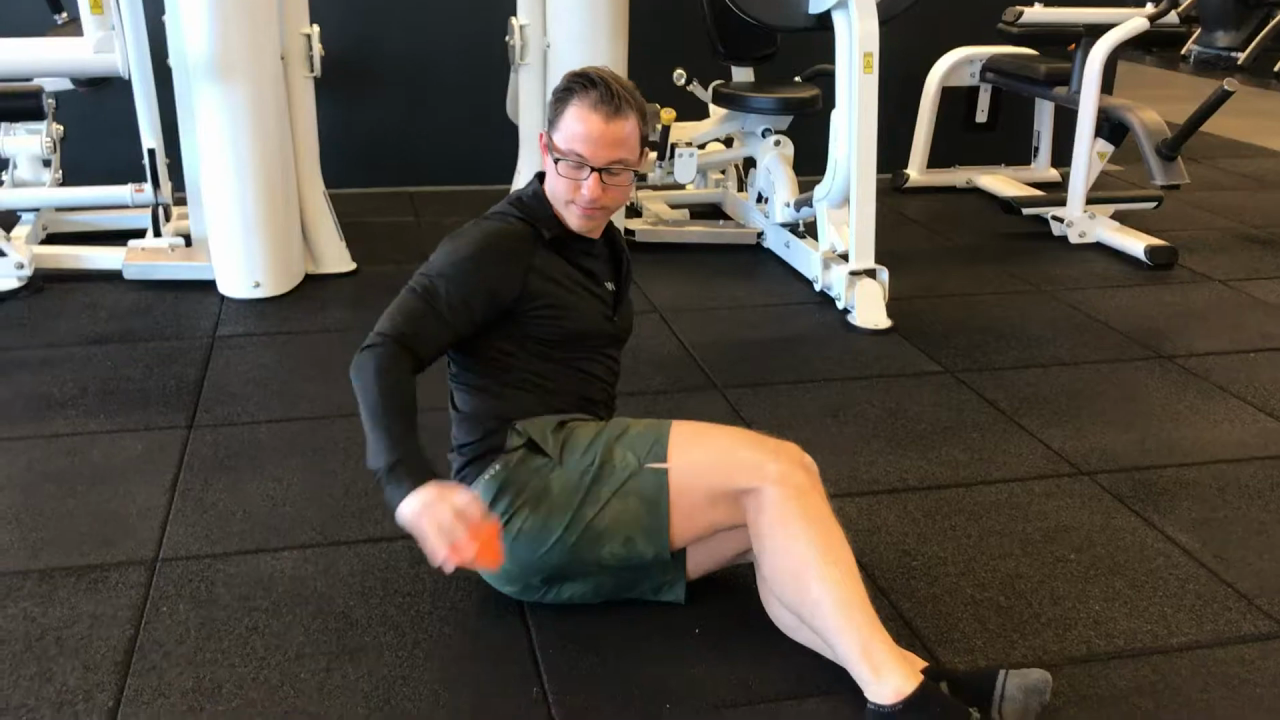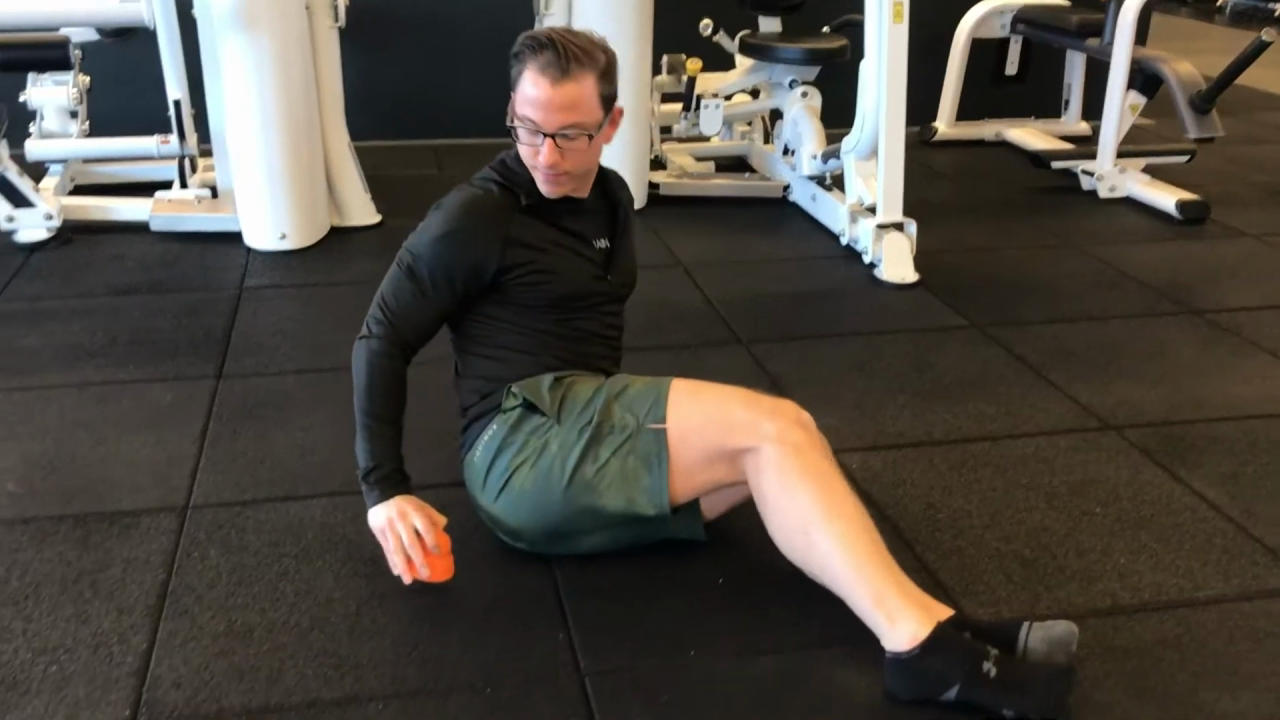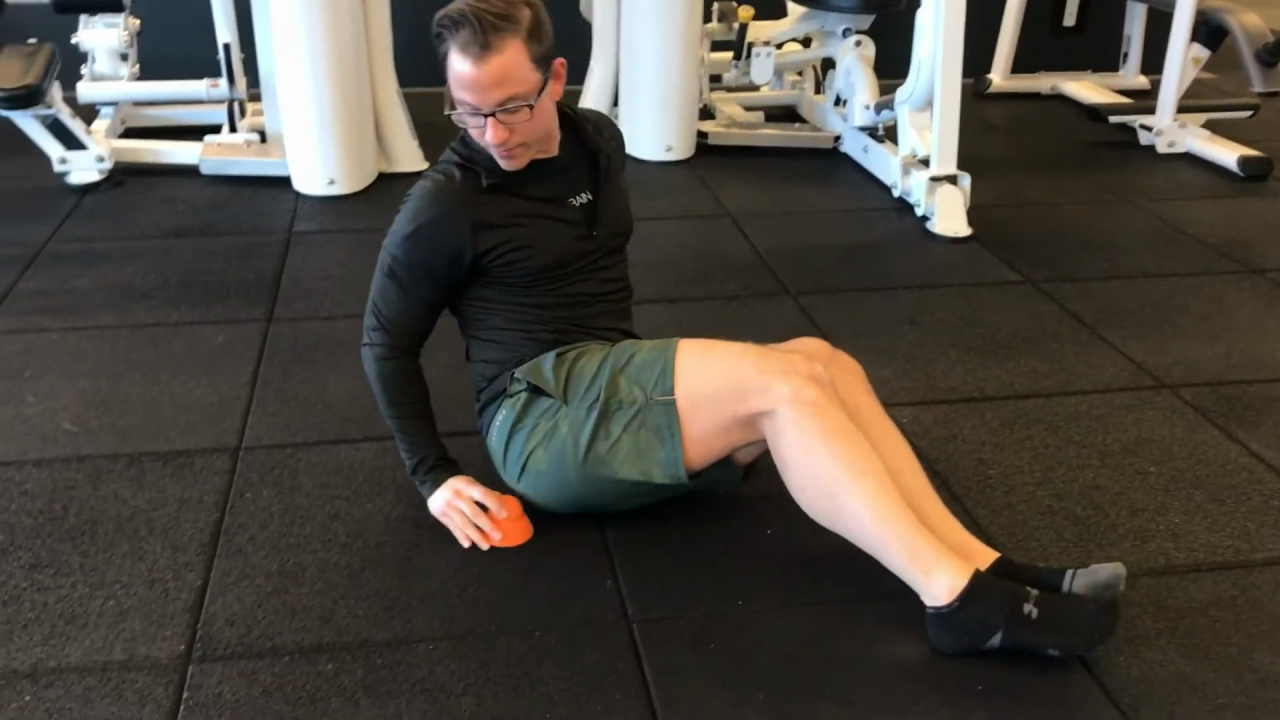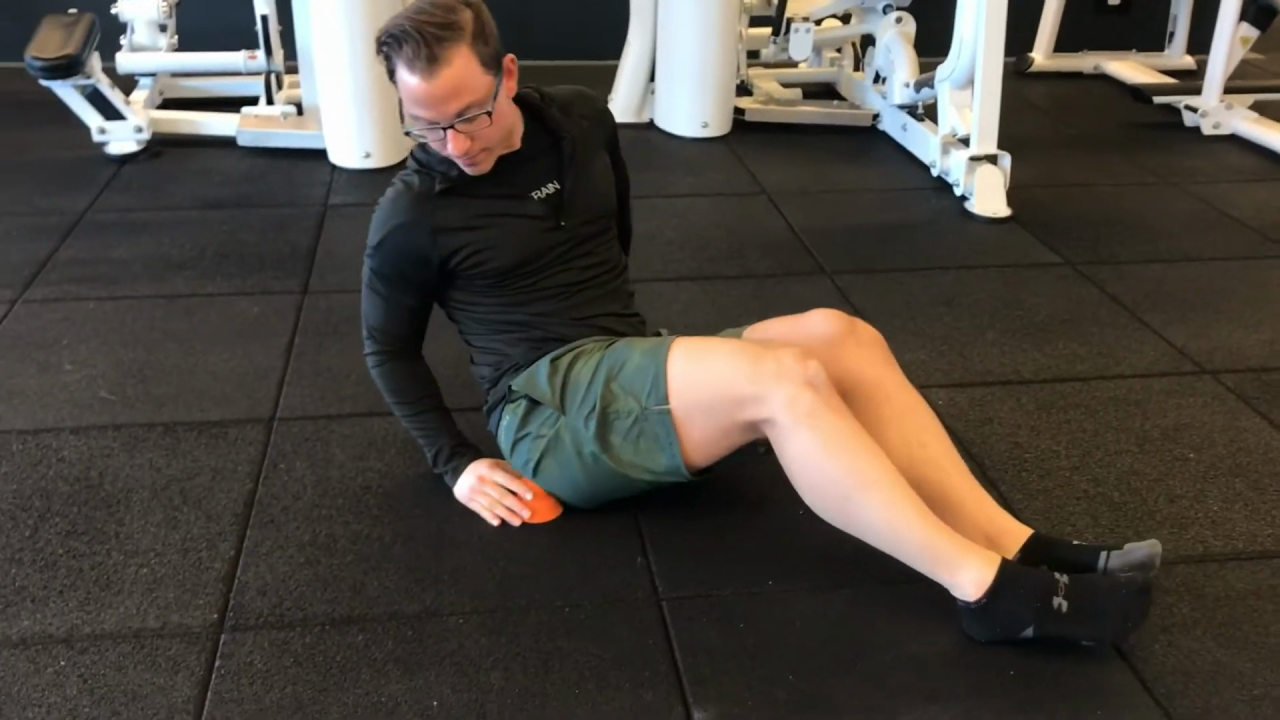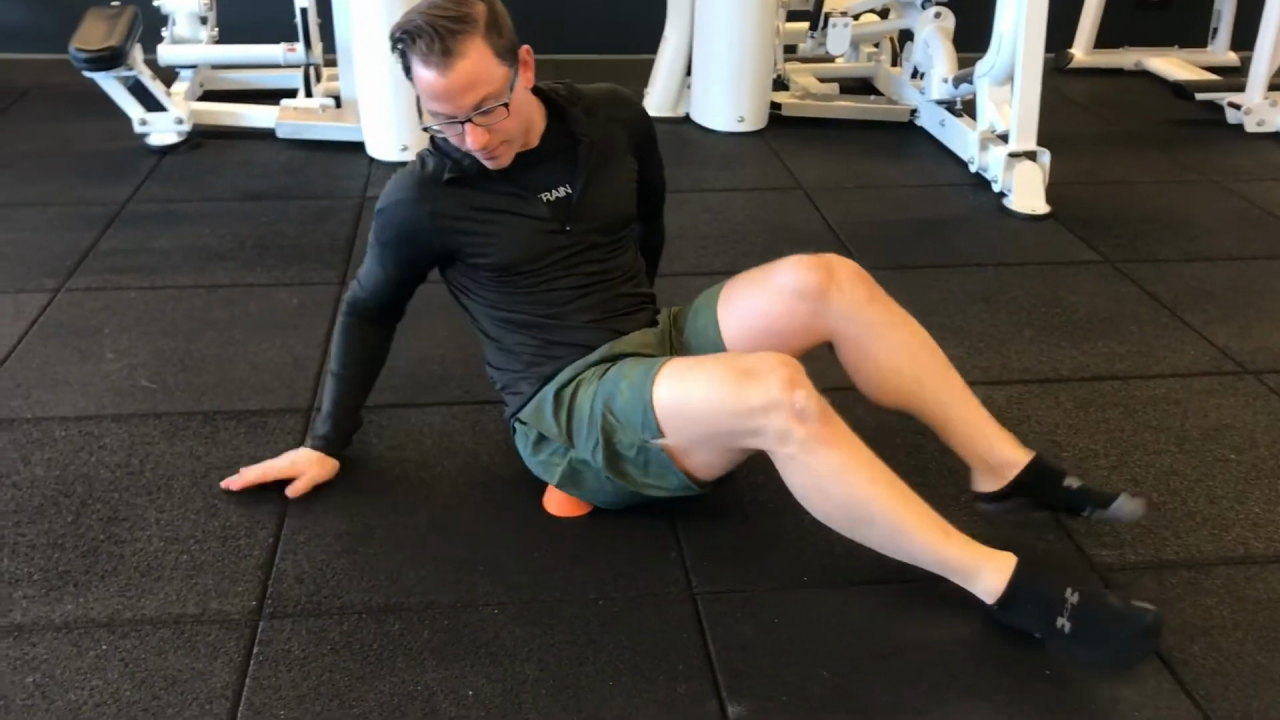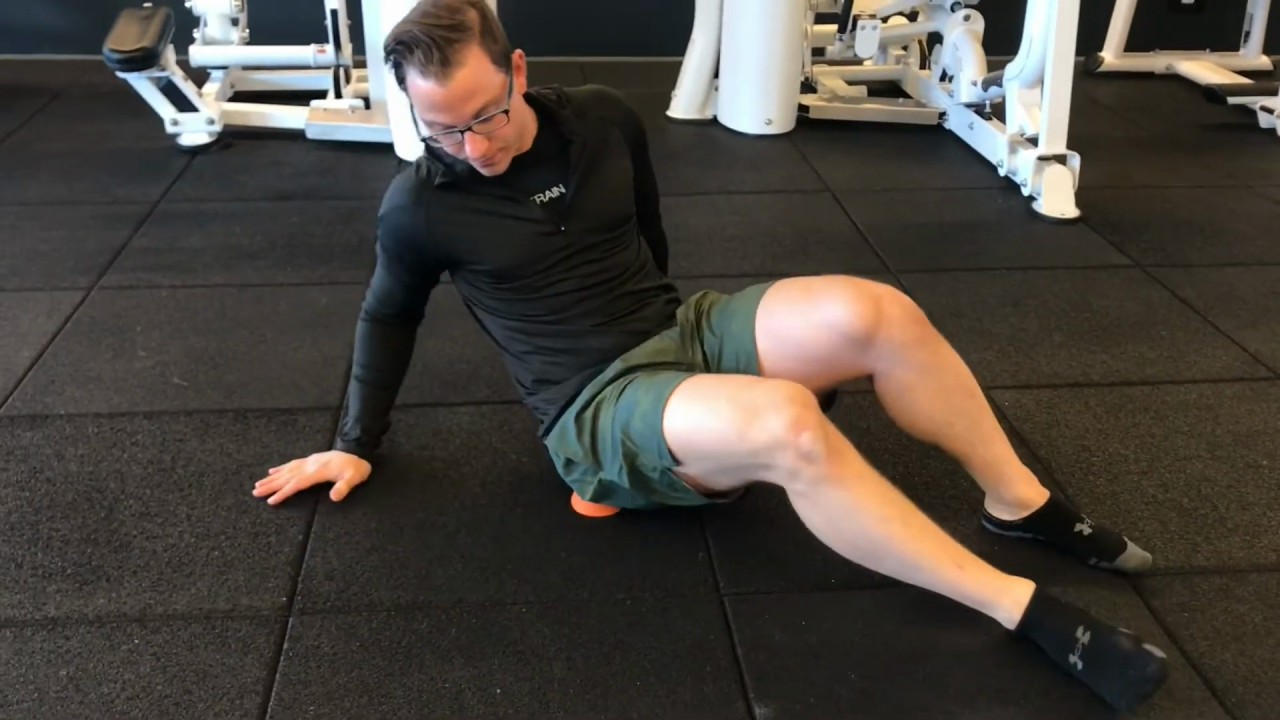
dt=0.5s
person 1, frame 1
left shoulder: (606, 248)
right shoulder: (494, 247)
right elbow: (381, 357)
left wrist: (619, 468)
right wrist: (409, 485)
left hip: (569, 516)
right hip: (518, 491)
left knee: (768, 514)
right knee: (776, 472)
person 1, frame 2
left shoulder: (610, 198)
right shoulder: (473, 219)
right elbow: (381, 342)
left wrist: (629, 427)
right wrist: (384, 488)
left hip: (586, 446)
right hip: (522, 449)
left knee: (789, 435)
right knee: (771, 428)
left ankle: (934, 625)
right ankle: (918, 645)
person 1, frame 3
left shoulder: (596, 139)
right shoulder: (443, 206)
right elbow: (387, 343)
right wrist: (434, 476)
left hip: (613, 398)
right hip: (542, 416)
left knee: (823, 366)
right knee: (787, 382)
left ankle: (980, 567)
right ankle: (961, 599)
person 1, frame 4
left shoulder: (578, 119)
right shoulder: (413, 215)
right elbow: (389, 348)
right wrist: (455, 463)
left hip: (633, 372)
right hip: (550, 412)
left knee: (842, 338)
right knee: (785, 378)
left ankle: (1011, 547)
right ankle: (989, 590)
person 1, frame 5
left shoulder: (612, 118)
right shoulder: (420, 200)
right elbow: (368, 310)
right wrist: (327, 443)
left hip: (662, 340)
right hip: (569, 412)
left knee: (821, 281)
right knee: (777, 392)
left ankle: (1010, 472)
right ankle: (1008, 588)
person 1, frame 6
left shoulder: (601, 120)
right shoulder: (420, 207)
right elbow: (388, 319)
right wrist: (356, 446)
left hip: (687, 329)
right hip: (598, 412)
left knee: (874, 314)
right knee: (786, 424)
left ankle: (1023, 505)
right ankle: (1026, 610)
